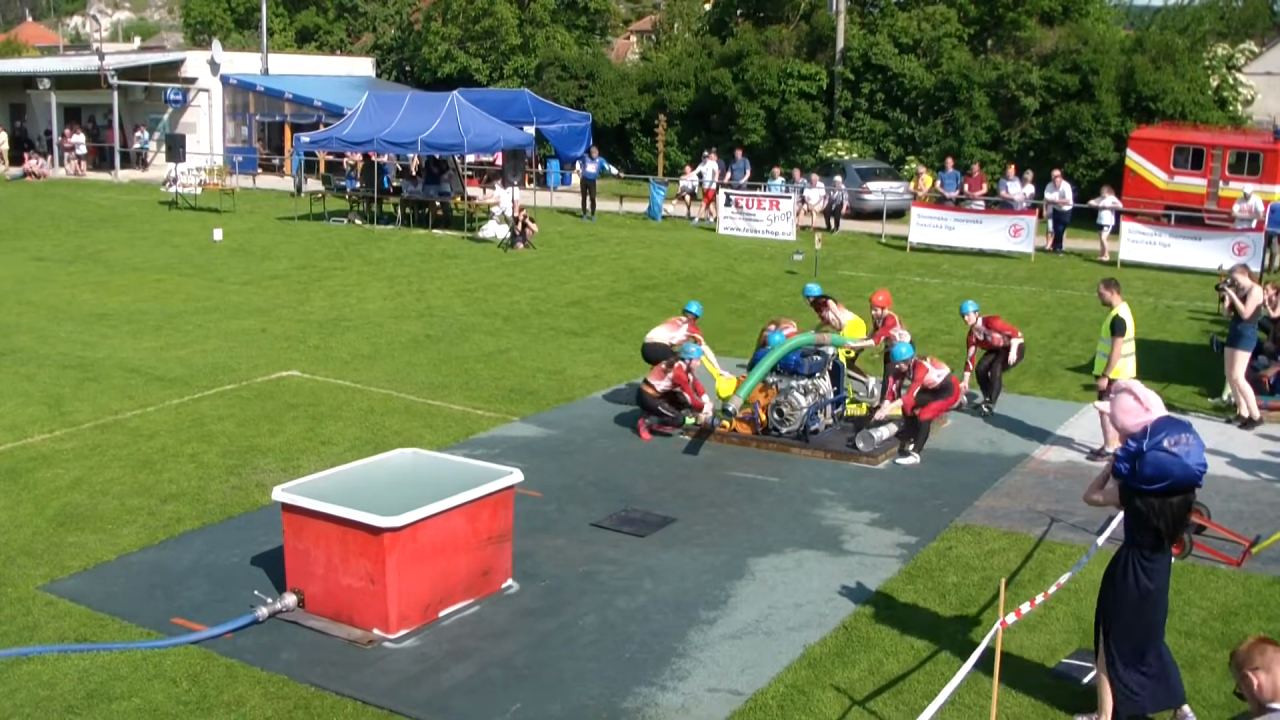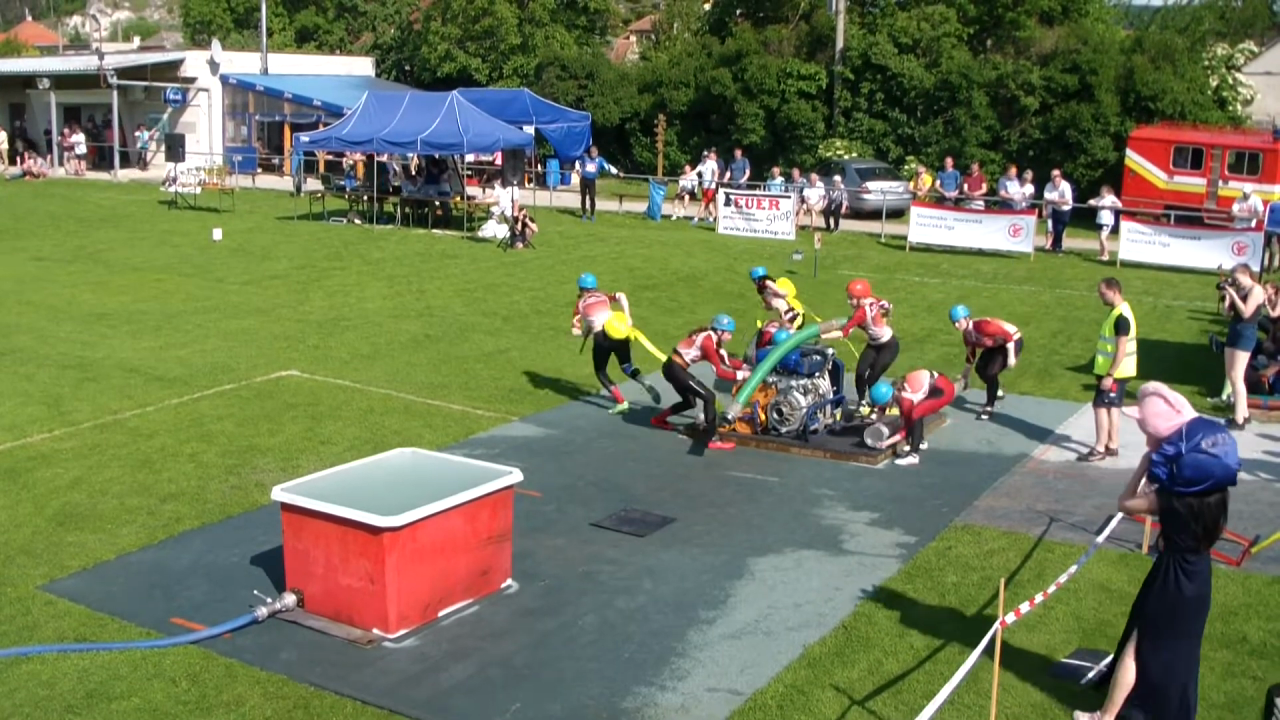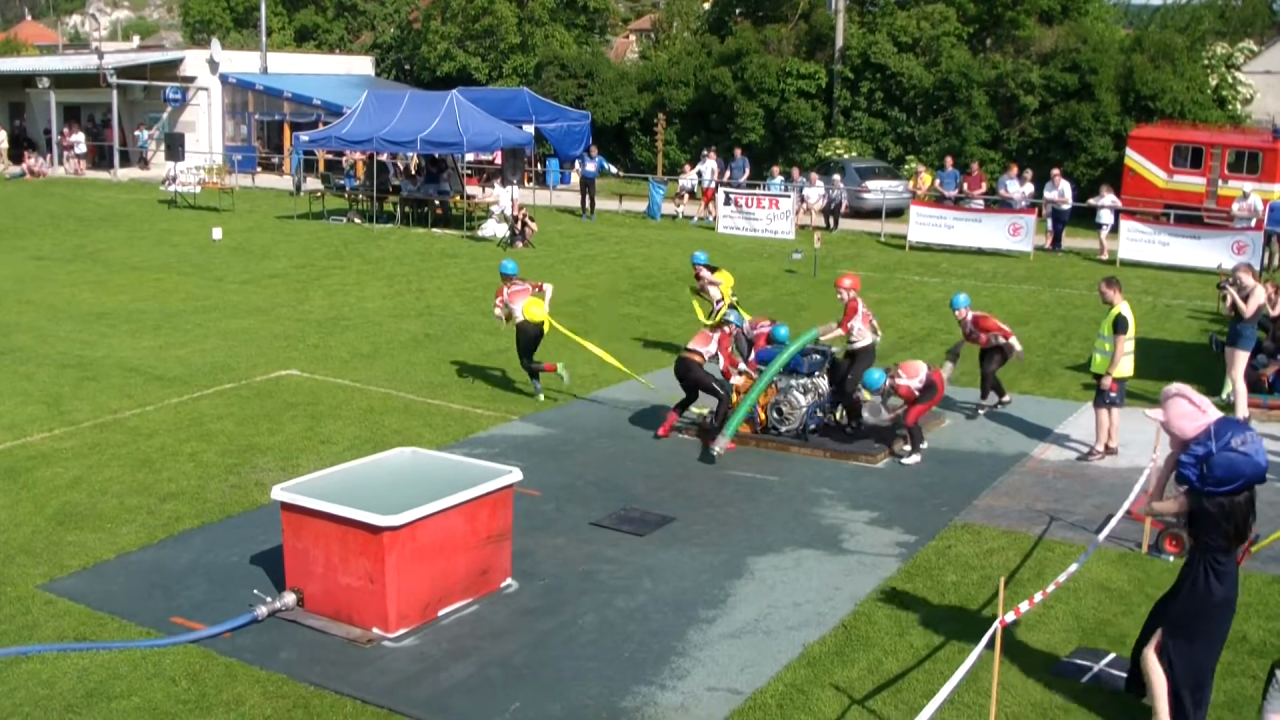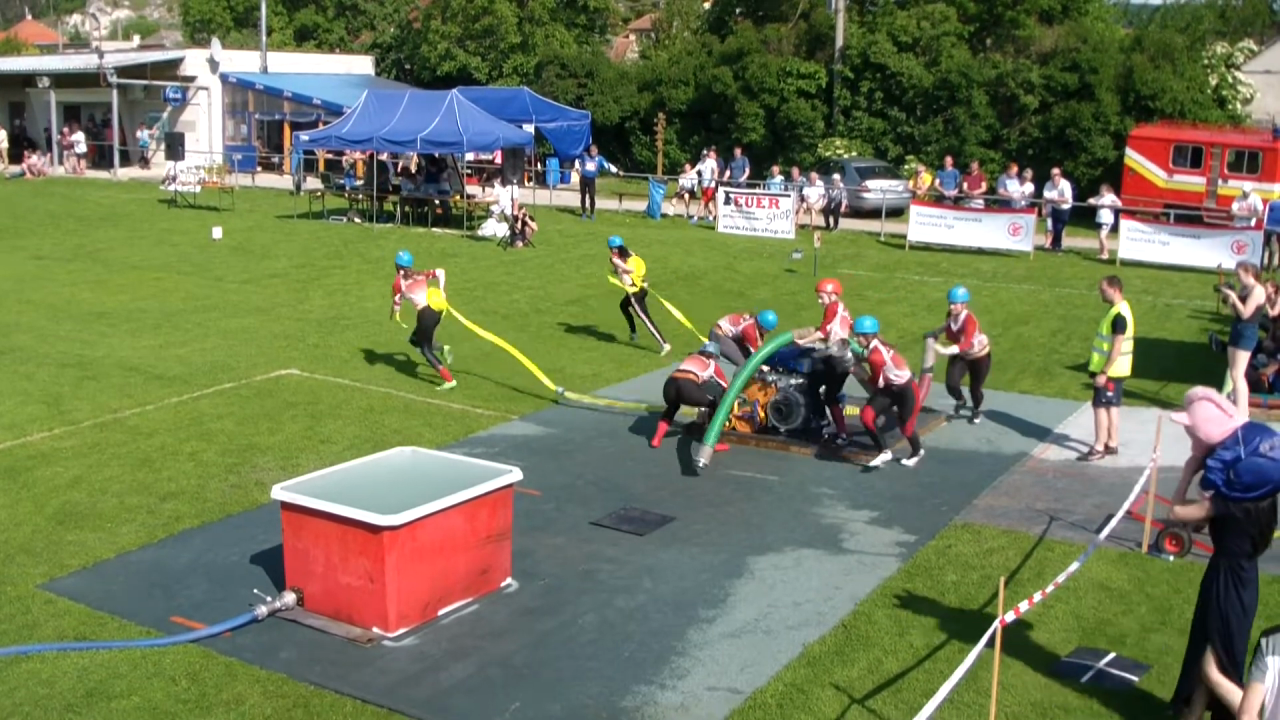
dt=0.3s
person 1, frame 1
left shoulder: (1135, 489)
right shoulder: (1181, 483)
left elbow: (1090, 496)
left wrist: (1117, 458)
left hip: (1130, 570)
right hip: (1158, 568)
left knee: (1110, 645)
right knee: (1147, 638)
person 1, frame 2
left shoulder: (1173, 494)
right shoulder: (1212, 483)
left elbow: (1125, 503)
left wrist: (1145, 463)
left hip: (1172, 574)
right hip: (1197, 573)
left knee: (1136, 648)
right knee: (1177, 649)
person 1, frame 3
left shoulder: (1204, 494)
right shoulder: (1232, 480)
left elbow: (1153, 506)
left wrist: (1168, 466)
right wrist: (1178, 464)
left hip: (1203, 577)
right hip: (1220, 574)
left knee: (1153, 651)
right knee: (1192, 656)
person 1, frame 4
left shoulder: (1229, 498)
right shoulder: (1251, 484)
left elbow: (1176, 512)
left wrist: (1189, 470)
right wrist: (1199, 469)
left hip: (1227, 580)
right hip: (1237, 576)
left knee: (1212, 667)
right knee: (1209, 661)
